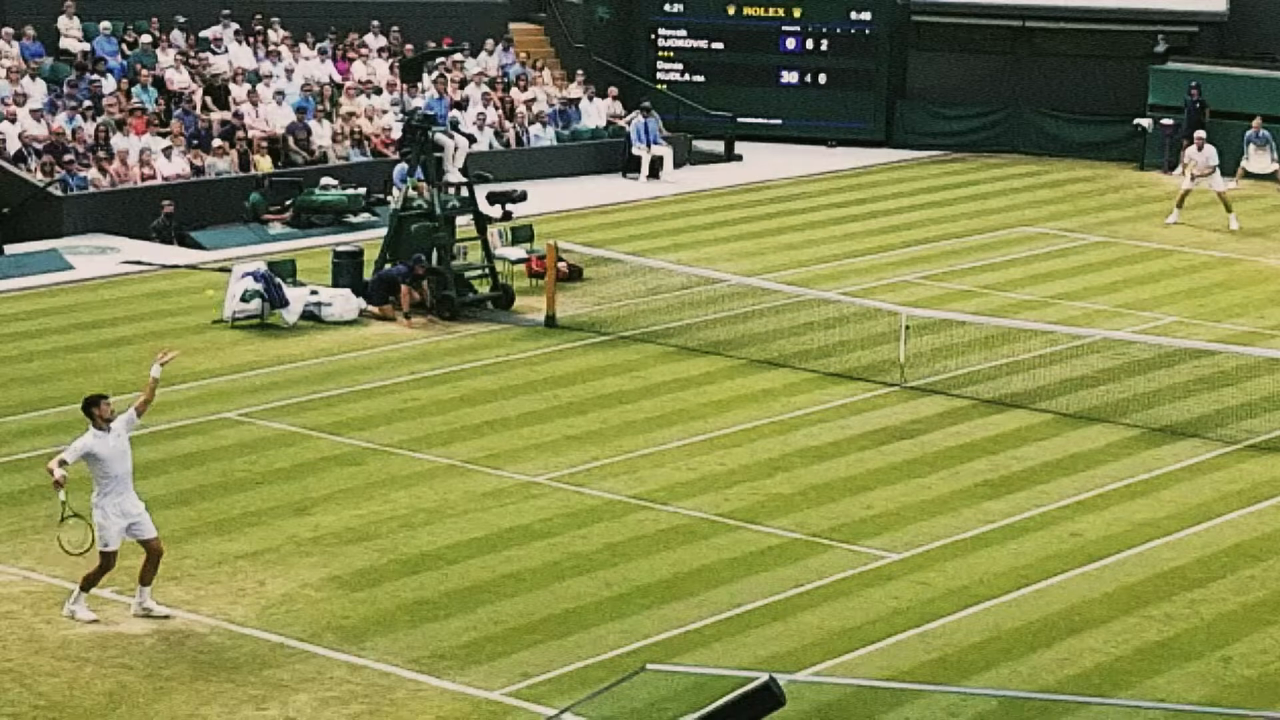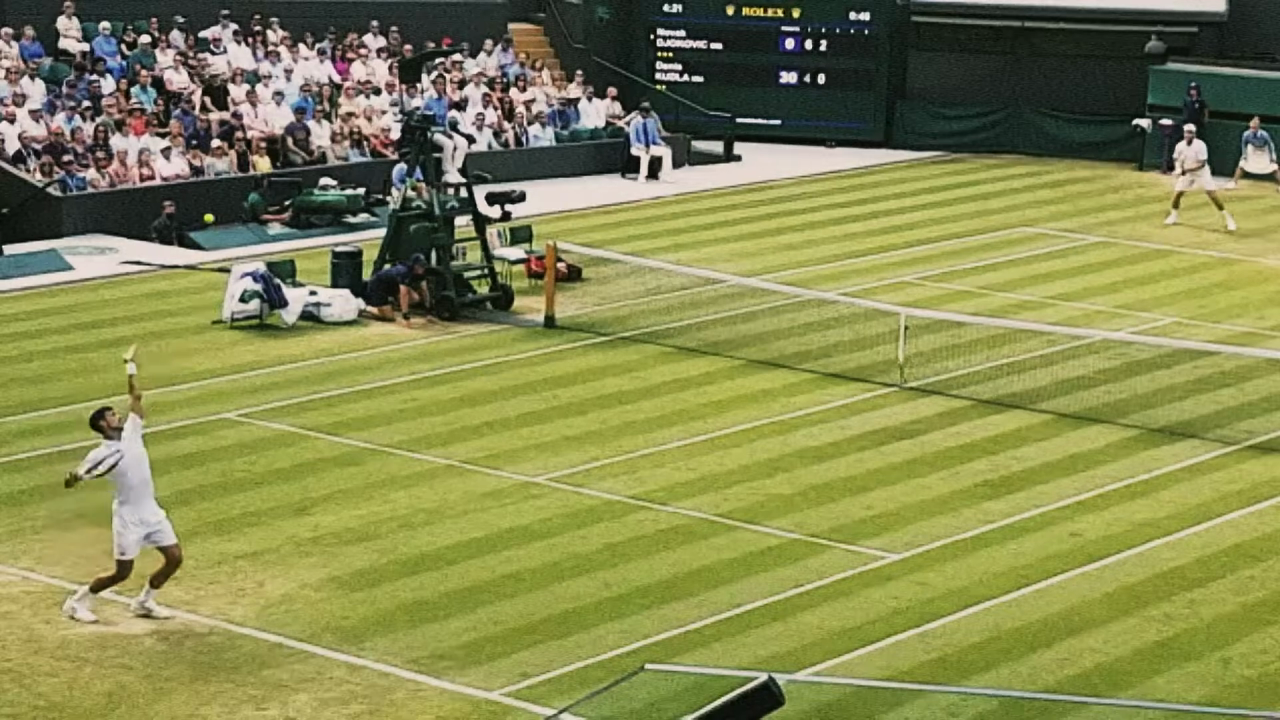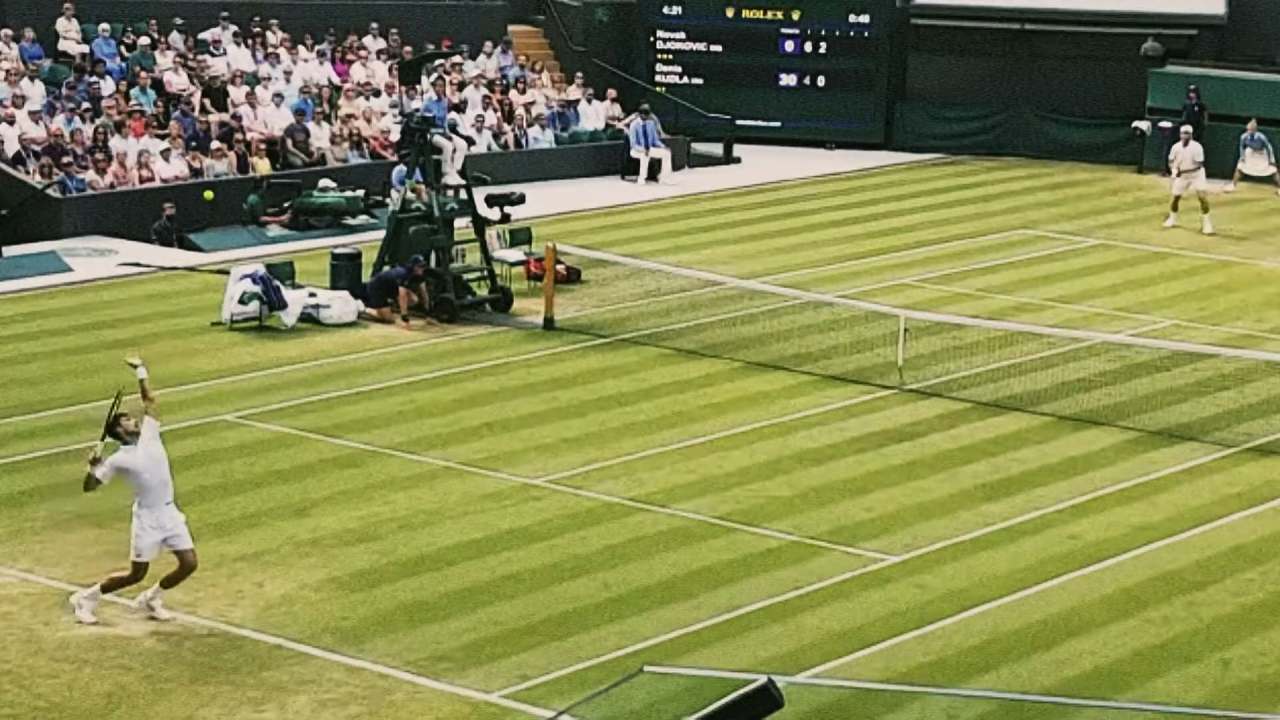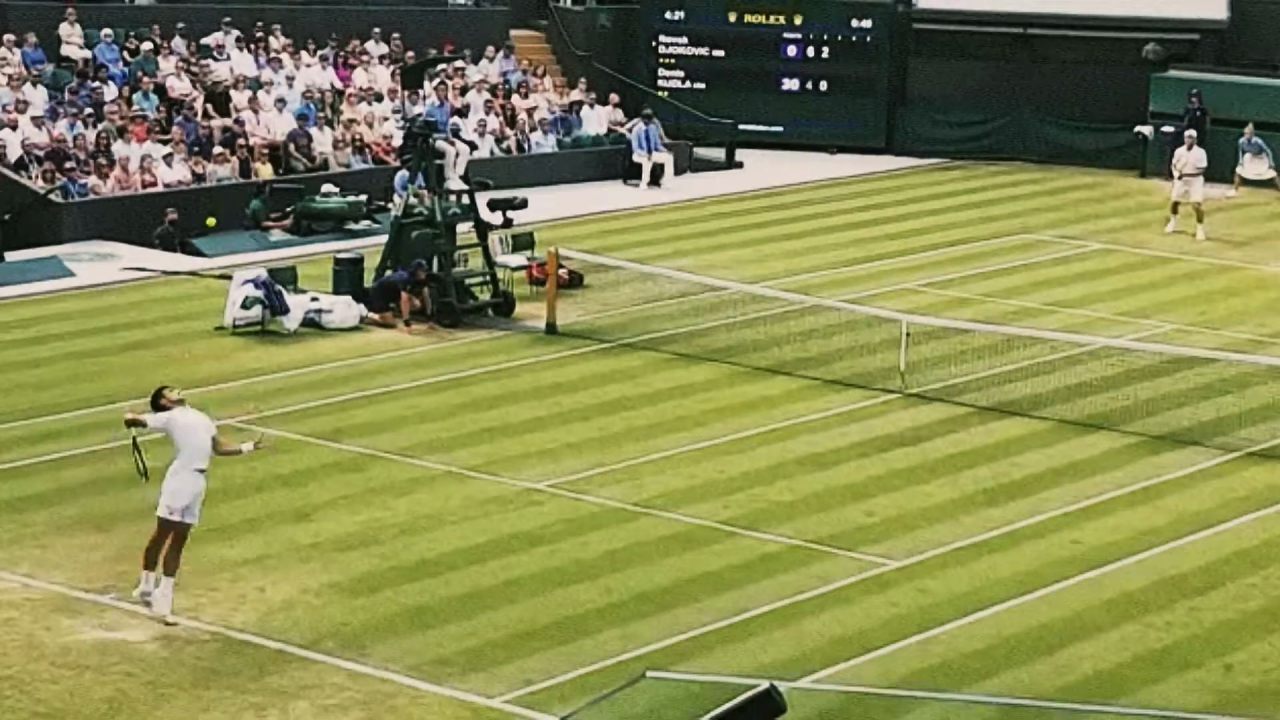
dt=0.2s
person 1, frame 1
left shoulder: (120, 426)
right shoulder: (86, 443)
left elbow: (145, 399)
right elbow: (53, 463)
left wrist: (157, 368)
right wrist: (58, 474)
left hip: (131, 503)
right hip: (107, 510)
left knee: (155, 550)
right knee: (107, 564)
left ankle: (142, 602)
right ankle: (74, 603)
person 1, frame 2
left shoulder: (131, 434)
right shoulder: (100, 455)
left elbow: (136, 398)
right elbow: (70, 483)
left wrist: (130, 366)
right wrist: (76, 475)
left hip: (151, 511)
right hip: (128, 517)
left knee: (175, 558)
right knee: (122, 573)
left ankle: (144, 602)
right ankle: (77, 602)
person 1, frame 3
left shoulder: (150, 436)
right shoulder: (118, 459)
left elbow: (149, 401)
right elbow: (88, 486)
left wrist: (140, 370)
right wrist: (92, 466)
left hip: (170, 514)
right hip: (147, 519)
left knee: (189, 564)
right knee: (136, 575)
left ankle: (150, 599)
right ankle: (84, 598)
person 1, frame 4
left shoulder: (200, 418)
right shoulder: (167, 417)
left elbow: (220, 448)
right elbow: (133, 421)
left wrist: (248, 447)
right wrist: (131, 418)
left hip: (196, 482)
right hip: (180, 482)
left knee: (178, 541)
right knee: (160, 535)
left ankle: (161, 599)
right ankle: (146, 587)
